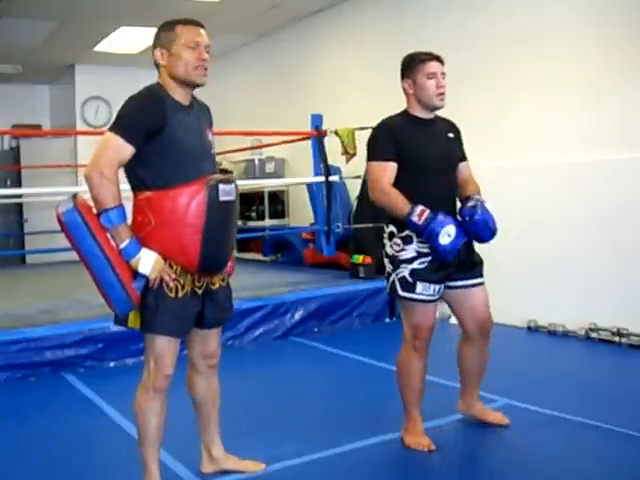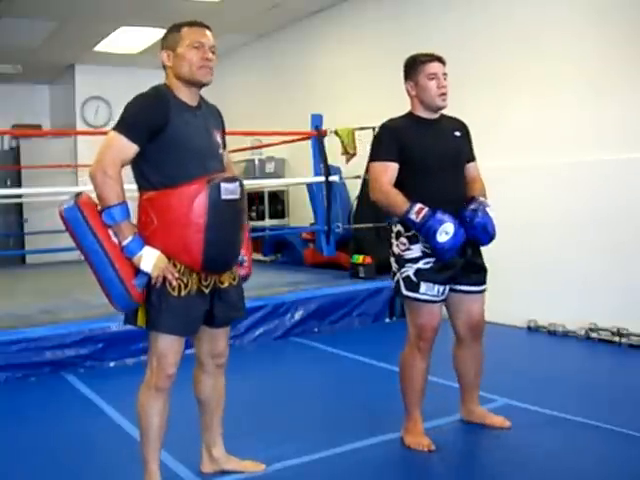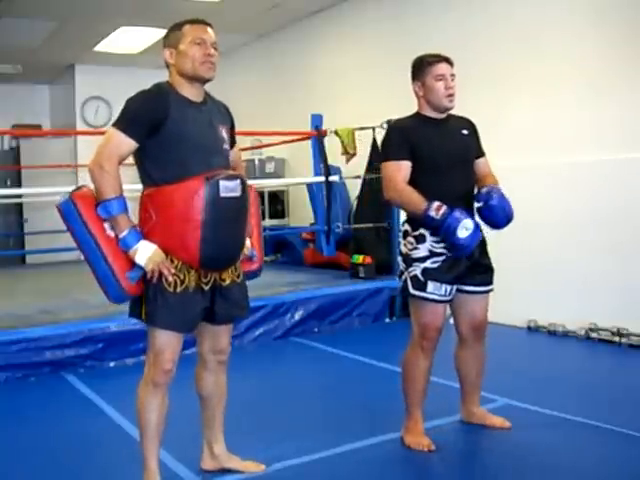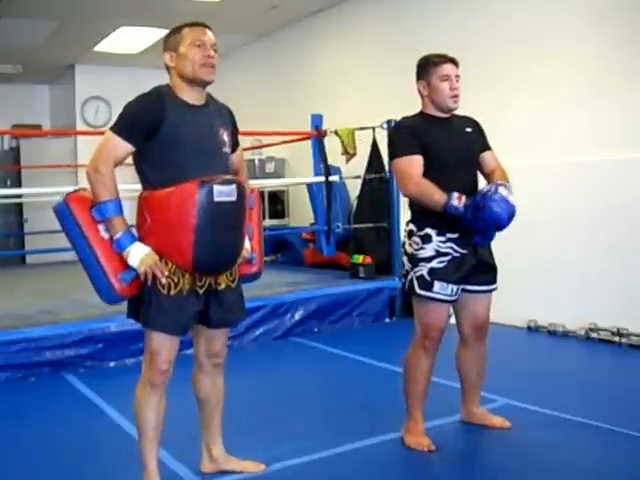
dt=0.2s
person 1, frame 1
left shoulder: (201, 111)
right shoulder: (148, 106)
right elbow: (99, 172)
right wrist: (132, 249)
right hip: (166, 262)
left knee: (207, 359)
right knee: (160, 371)
person 1, frame 2
left shoulder: (212, 114)
right shoulder: (152, 106)
right elbow: (103, 170)
right wrist: (136, 246)
right hip: (173, 261)
left knee: (214, 358)
right knee: (163, 369)
person 1, frame 3
left shoulder: (220, 111)
right shoulder: (153, 102)
right elbow: (102, 164)
right wrist: (133, 240)
right hip: (173, 256)
left knee: (217, 353)
right knee: (162, 365)
person 1, frame 4
left shoulder: (222, 114)
right shoulder: (151, 106)
left elbow: (238, 174)
right elbow: (99, 167)
right wrist: (127, 243)
right hip: (169, 259)
left knee: (213, 357)
right knee: (158, 367)
person 2, frame 1
left shoulder: (449, 129)
right shoulder: (389, 131)
left elbow: (464, 178)
right elbow: (379, 190)
left wrist: (474, 203)
right wrist: (423, 220)
left hip: (455, 241)
right hip: (413, 245)
left knee: (480, 325)
right knee: (419, 336)
left ankle: (471, 400)
right ankle: (413, 423)
person 2, frame 2
left shoulder: (458, 128)
right shoulder: (394, 132)
left elbow: (472, 177)
right elbow: (380, 189)
left wrist: (477, 204)
right wrist: (422, 216)
left hip: (463, 242)
right hip: (420, 245)
left knee: (472, 330)
right knee: (423, 335)
left ankle: (471, 406)
right ankle: (412, 423)
person 2, frame 3
left shoulder: (466, 127)
right shoulder: (403, 131)
left elbow: (483, 173)
right elbow: (394, 188)
left wrist: (491, 192)
right wrist: (437, 214)
left hip: (470, 241)
right hip: (428, 244)
left knee: (475, 329)
right knee: (427, 334)
left ankle: (472, 407)
right ankle: (413, 422)
person 2, frame 4
left shoulder: (470, 126)
right shoulder: (408, 130)
left elbow: (493, 168)
right elbow: (411, 184)
right wrist: (460, 205)
left hip: (474, 241)
right hip: (433, 243)
left knee: (476, 329)
right knee: (429, 334)
left ankle: (472, 407)
right ankle: (413, 421)
